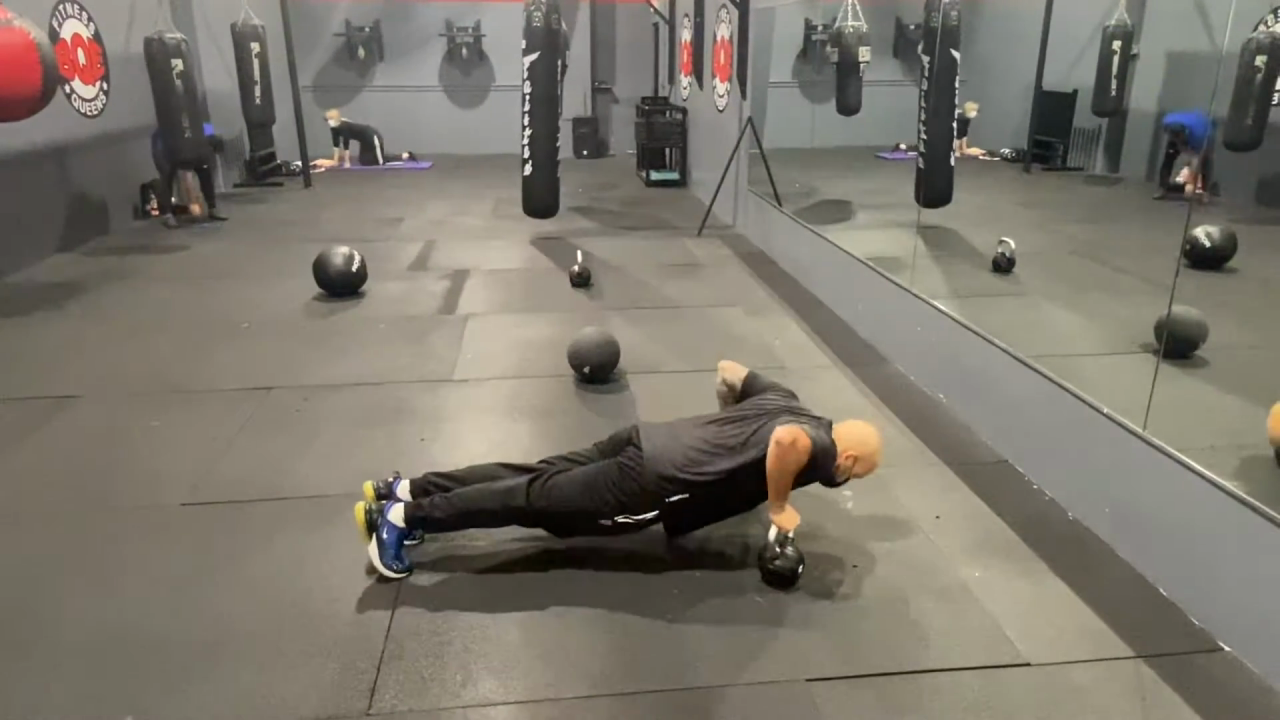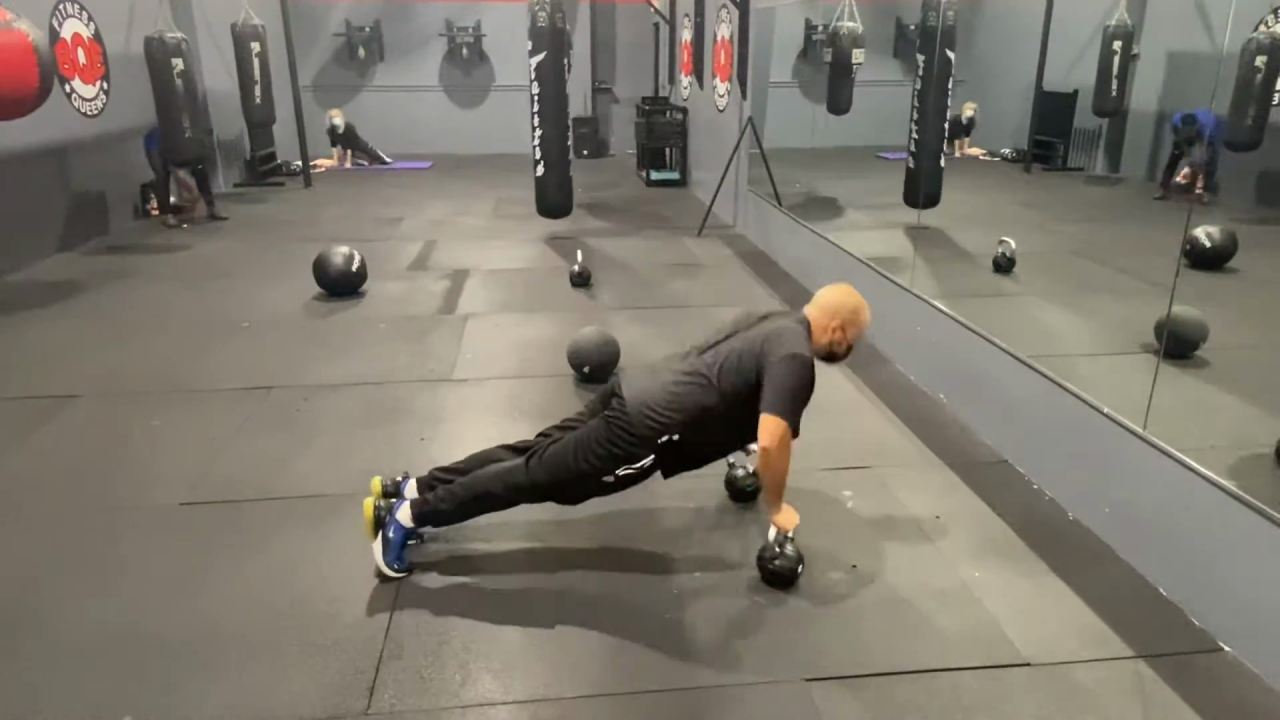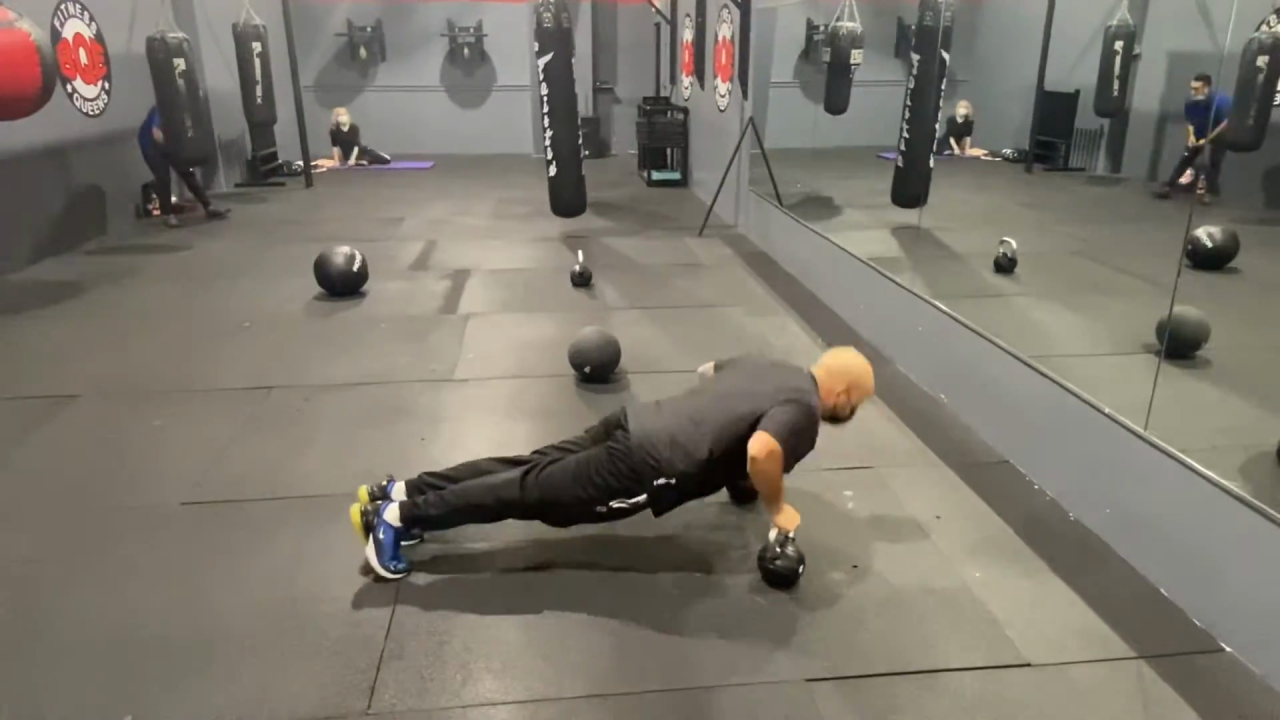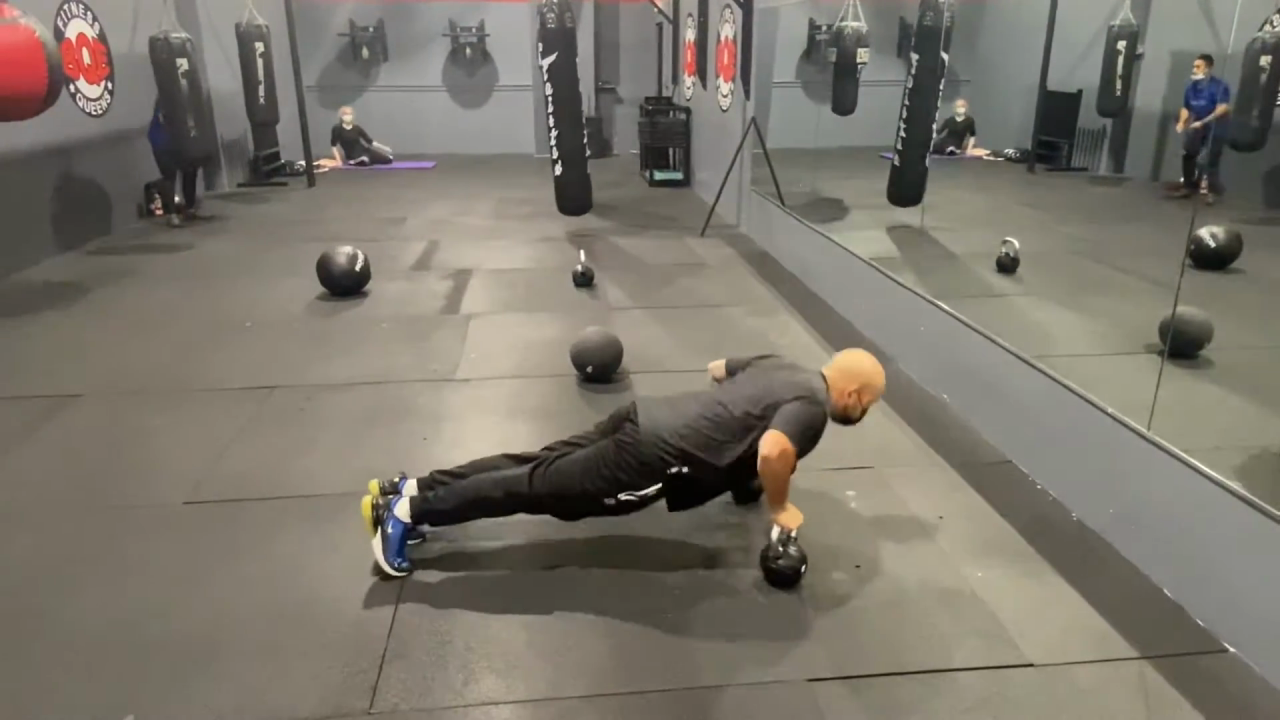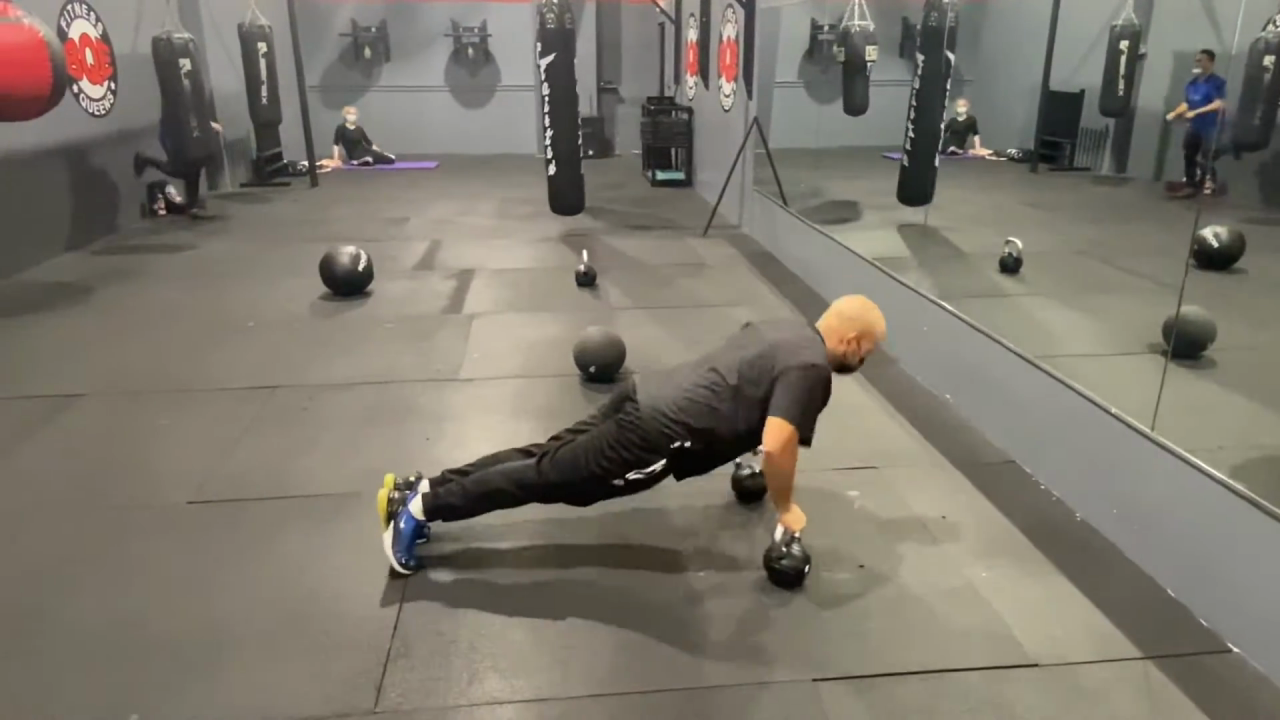
dt=0.4s
person 1, frame 1
left shoulder: (789, 407)
right shoulder: (816, 441)
left elbow: (728, 369)
right elbow: (785, 443)
right wrist: (778, 507)
left hip: (645, 442)
right hip: (651, 481)
left knee: (534, 480)
right knee: (536, 502)
left ankle: (402, 490)
right ankle: (402, 515)
person 1, frame 2
left shoulder: (773, 321)
right shoulder: (795, 359)
right elbow: (774, 442)
left wrist: (737, 435)
right wrist: (777, 508)
left hip: (634, 394)
right hip: (644, 432)
left knee: (529, 457)
right knee: (536, 478)
left ankle: (408, 490)
right ankle: (410, 515)
person 1, frame 3
left shoulder: (779, 372)
right shoulder: (801, 413)
left elbow: (710, 369)
right elbow: (762, 450)
right wrist: (776, 508)
left hip: (634, 426)
right hip: (643, 469)
left knee: (527, 473)
right knee: (532, 495)
left ankle: (398, 492)
right ankle: (399, 516)
person 1, frame 4
left shoulder: (787, 370)
right shoulder: (811, 407)
left elbow: (718, 367)
right elbow: (773, 453)
right wrist: (780, 509)
left hip: (644, 422)
right hip: (651, 460)
left knee: (534, 469)
right knee: (538, 489)
left ankle: (408, 490)
right ankle: (408, 512)
person 1, frame 5
left shoulder: (786, 330)
right shoulder: (810, 370)
right elbow: (776, 439)
left wrist: (738, 427)
right wrist: (784, 507)
left hip: (646, 397)
right hip: (654, 436)
left knee: (539, 461)
right knee: (546, 477)
left ankle: (424, 490)
right ankle: (419, 509)
